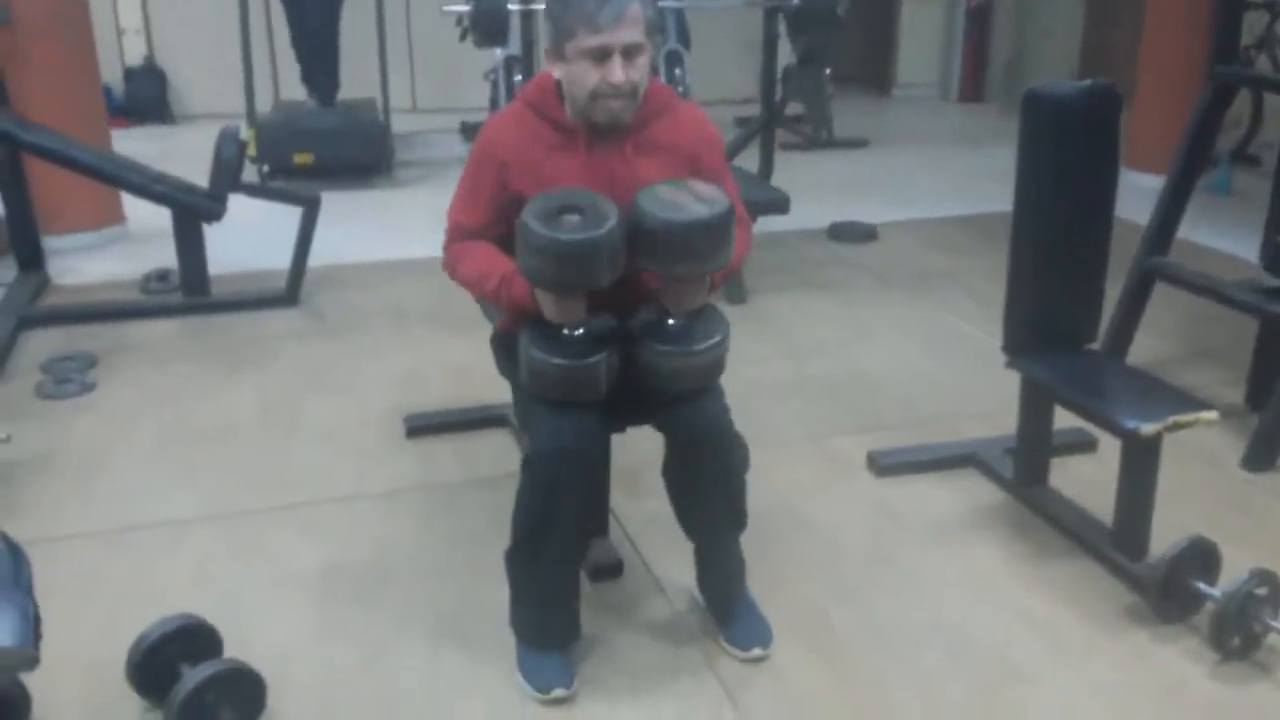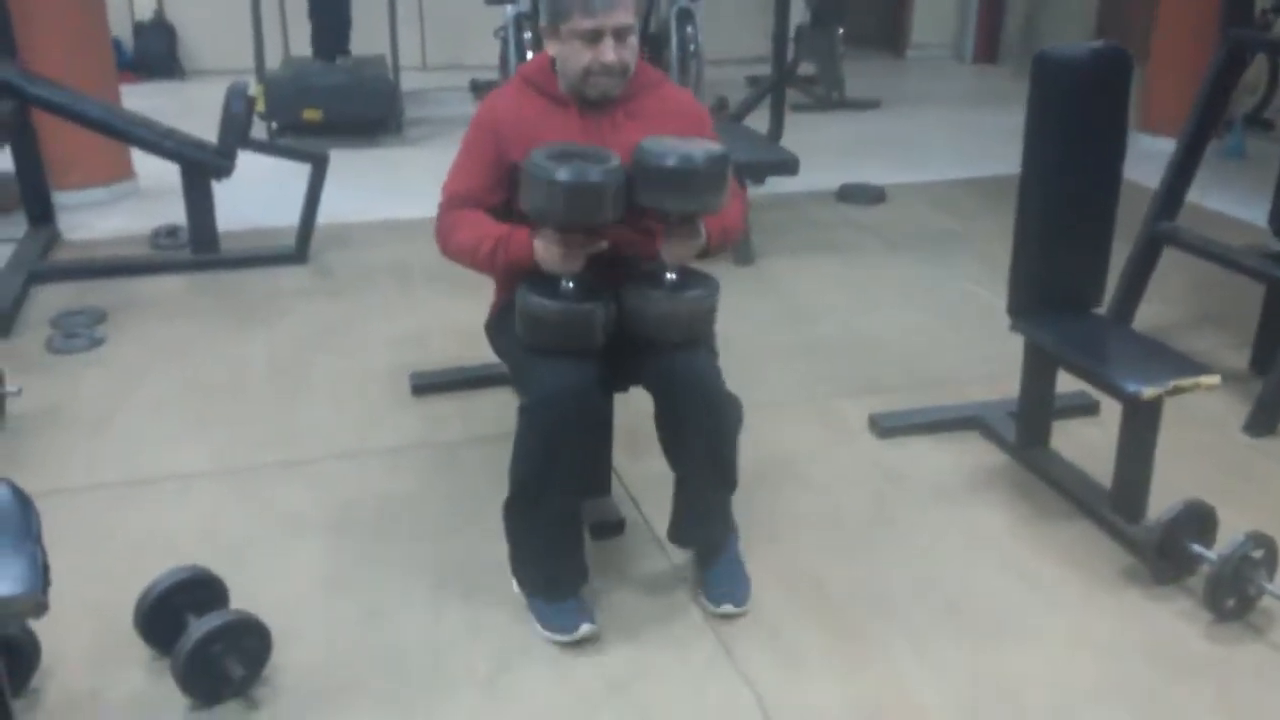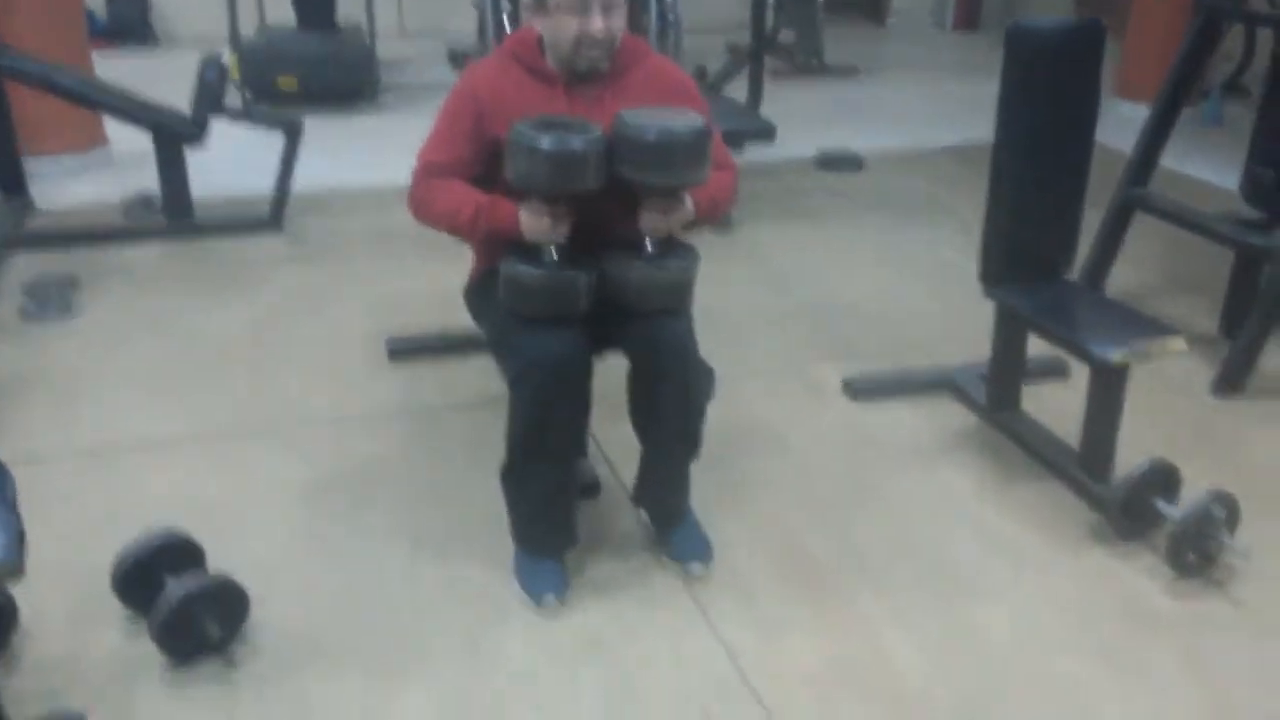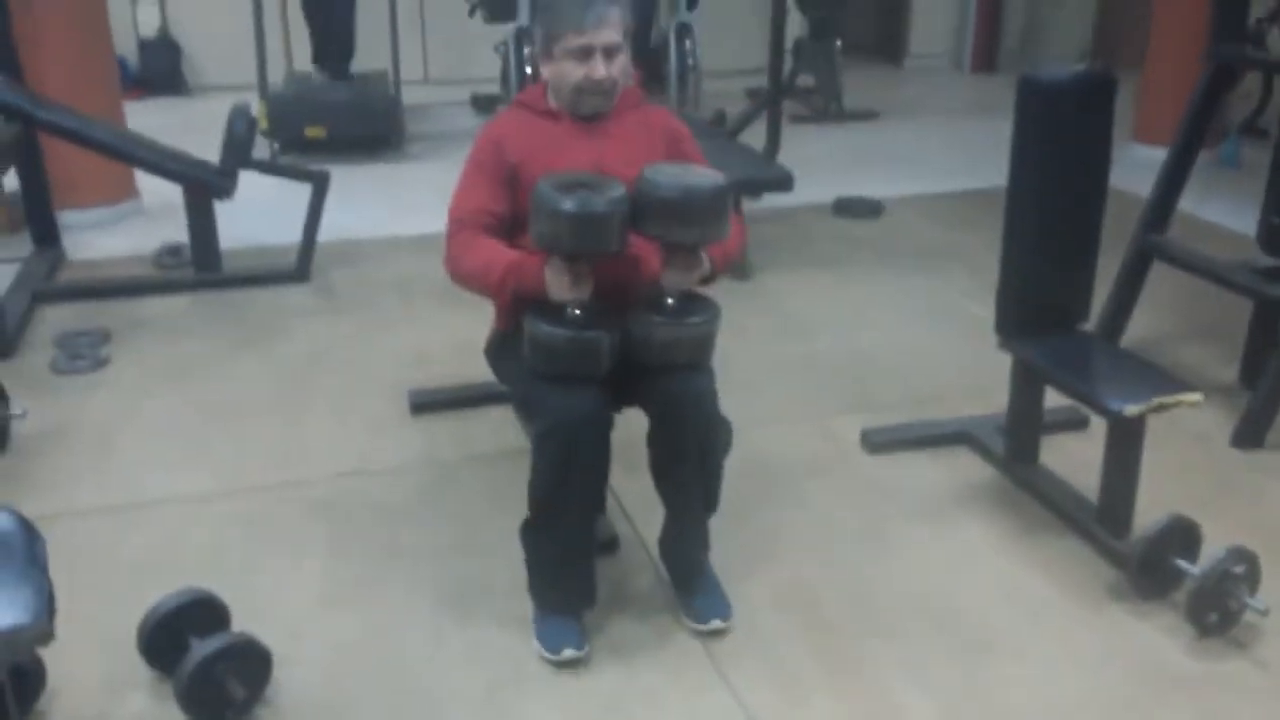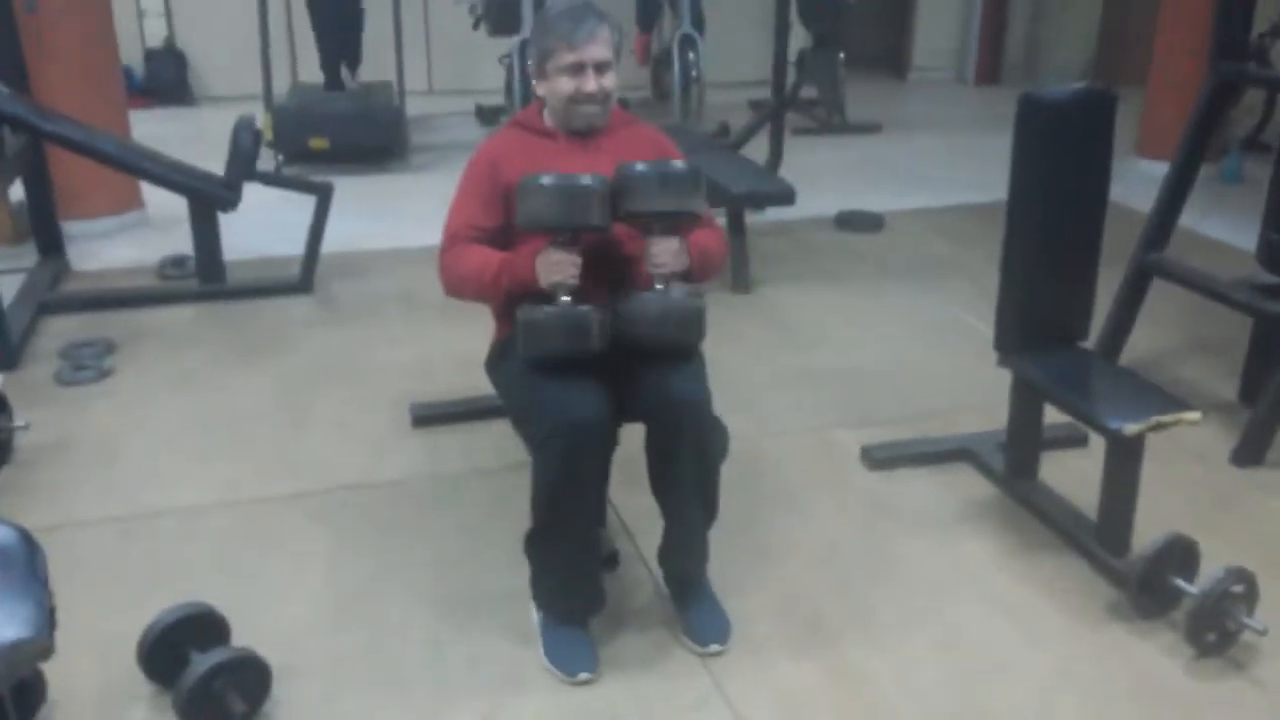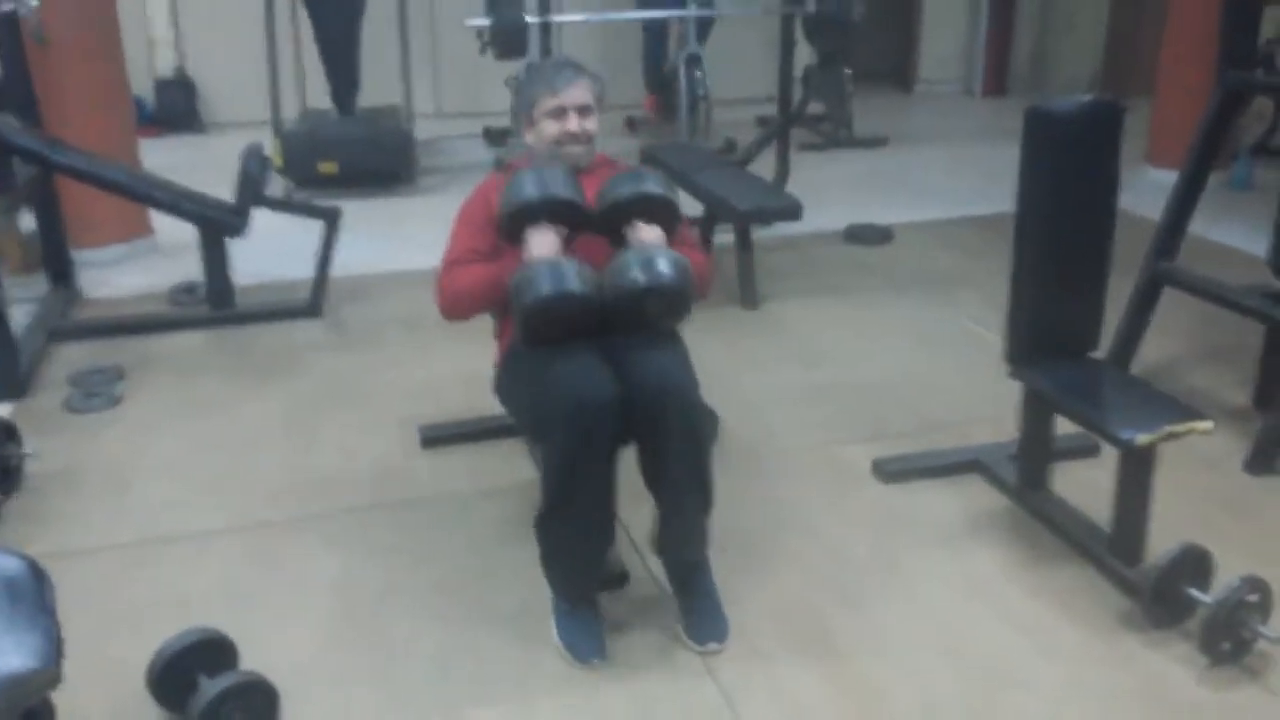
dt=0.4s
person 1, frame 1
left shoulder: (688, 129)
right shoulder: (509, 135)
left elbow: (733, 223)
right elbow: (464, 243)
left wrist: (707, 272)
right wrist: (528, 290)
right hip: (549, 334)
left knee: (709, 436)
right knee: (564, 448)
left ankle: (724, 587)
right ankle: (541, 628)
person 1, frame 2
left shoulder: (676, 106)
right shoulder: (507, 111)
left elbow: (729, 202)
right elbow: (455, 221)
left wrist: (702, 233)
right wrist: (528, 249)
left knee: (698, 383)
right knee: (562, 393)
left ankle: (712, 541)
right ankle: (547, 575)
person 1, frame 3
left shoulder: (662, 78)
right shoulder: (490, 82)
left elbow: (719, 172)
right elbow: (431, 187)
left wrist: (687, 206)
right wrist: (512, 218)
left knee: (672, 346)
right knee: (550, 357)
left ankle: (668, 503)
right ankle: (539, 534)
person 1, frame 4
left shoulder: (662, 128)
right shoulder: (507, 135)
left elbow: (723, 221)
right elbow: (464, 247)
left wrist: (702, 259)
right wrist: (538, 276)
left knee: (693, 403)
right knee: (572, 416)
left ankle: (688, 558)
right ankle: (558, 593)
person 1, frame 5
left shoulder: (651, 146)
right shoulder: (502, 154)
left elbow: (710, 240)
right elbow: (456, 265)
left wrist: (684, 256)
right wrist: (530, 268)
left knee: (687, 407)
right knee: (577, 423)
left ankle: (688, 573)
right ankle: (562, 602)
person 1, frame 6
right shoulder: (494, 196)
left elbow: (700, 272)
right elbow: (452, 296)
left wrist: (663, 254)
right wrist: (521, 265)
left hip: (634, 324)
right hip: (545, 339)
left knee: (674, 395)
right knee: (585, 401)
left ankle: (687, 565)
right ankle: (573, 588)
